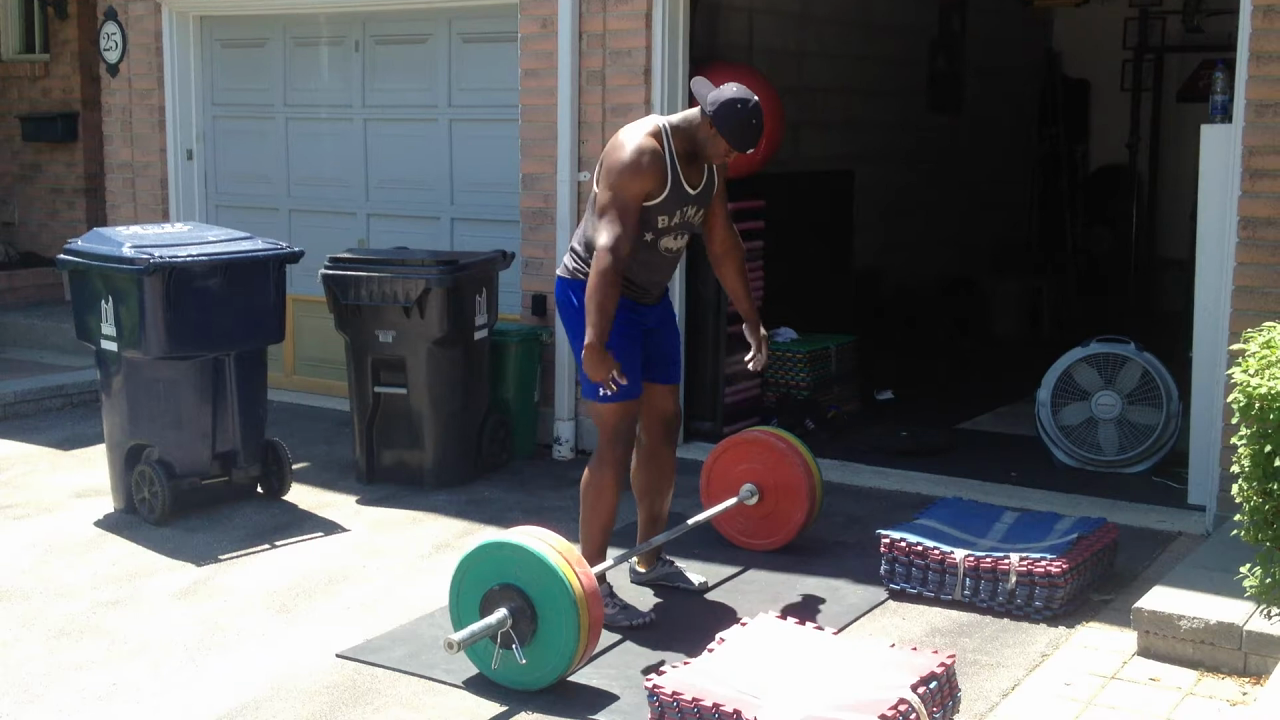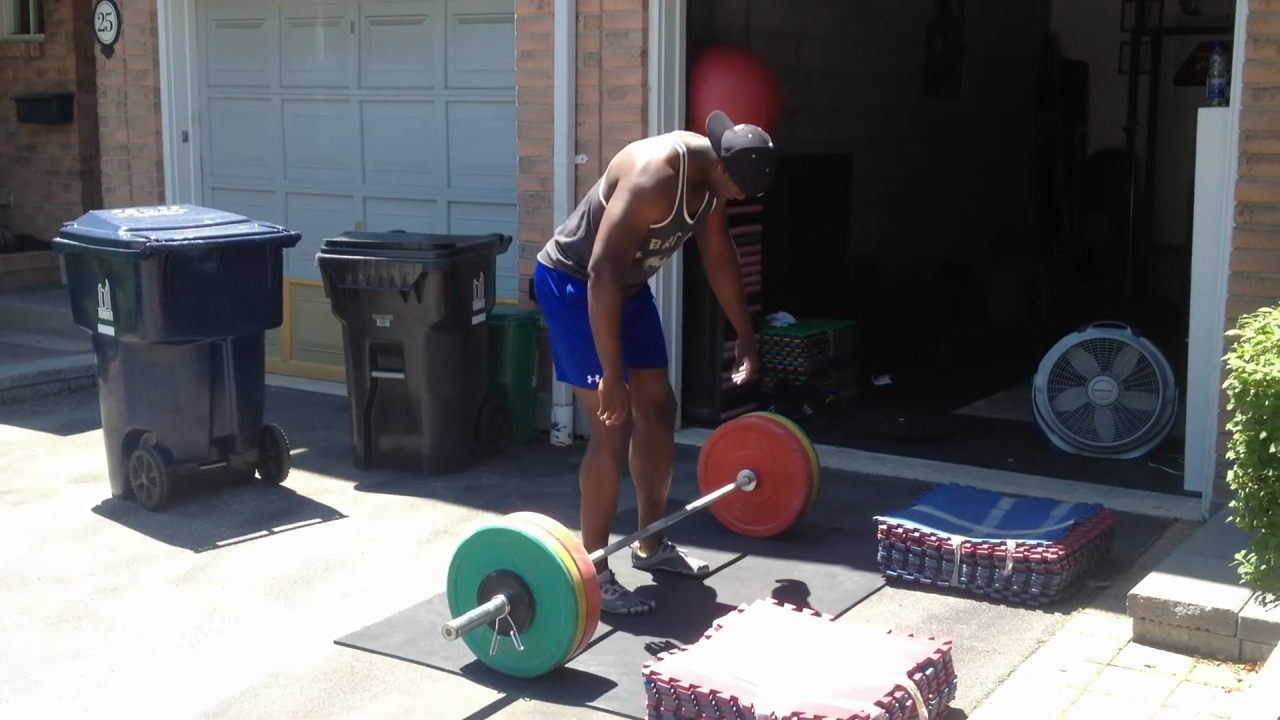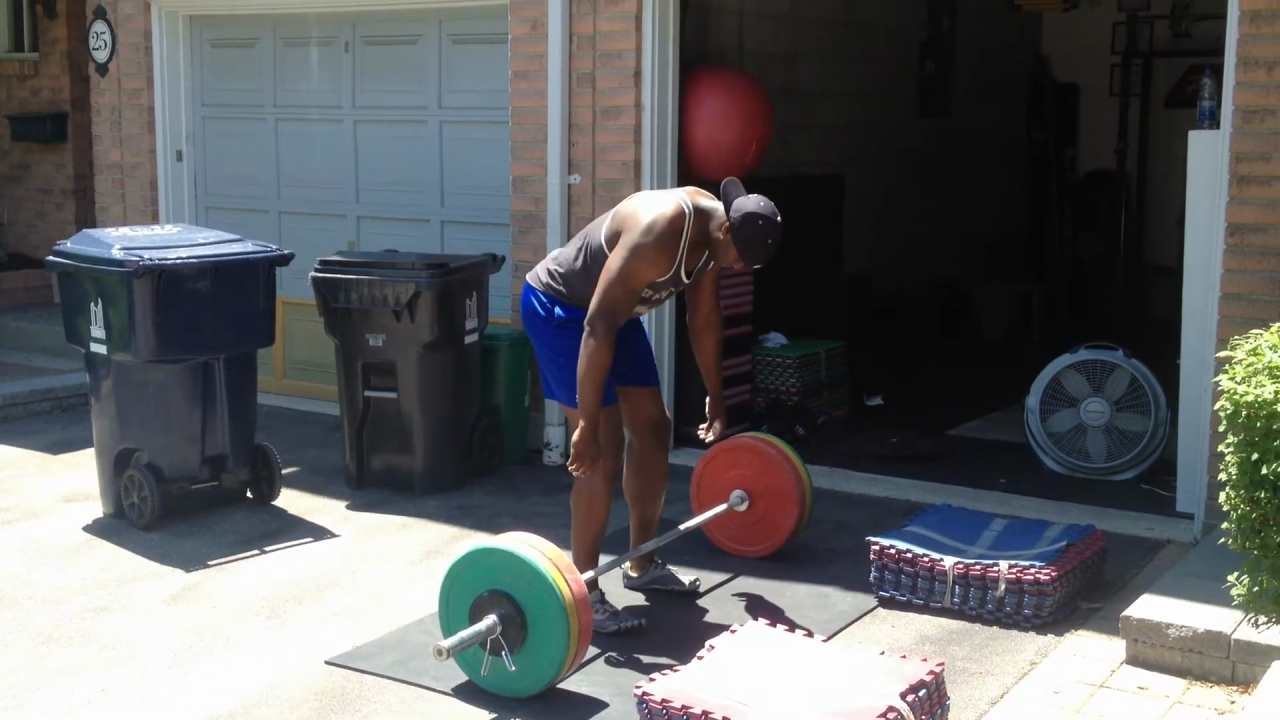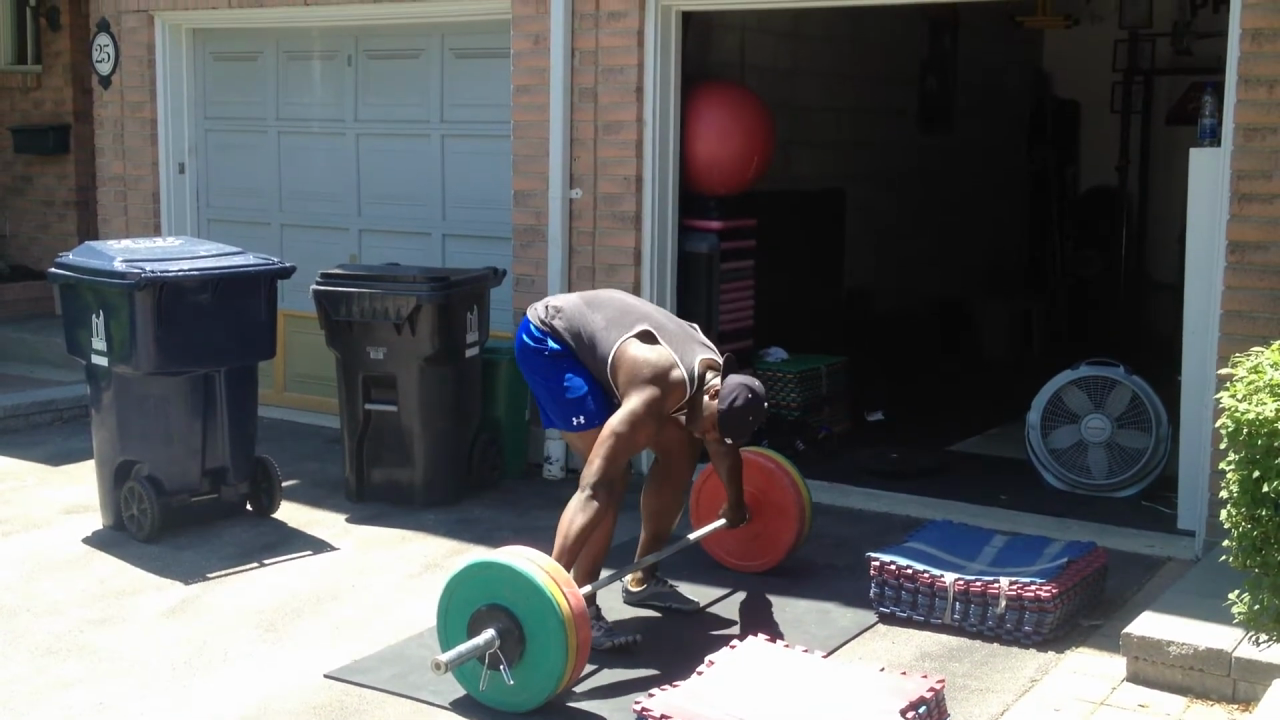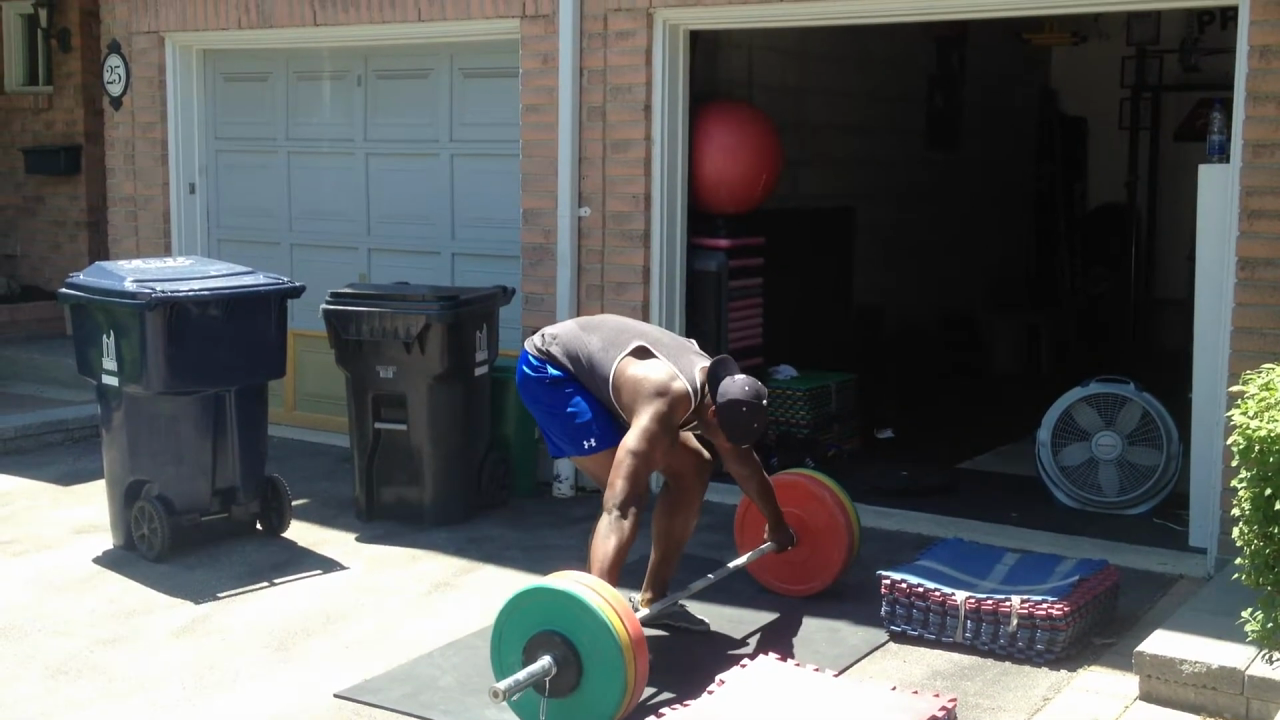
dt=1s
person 1, frame 1
left shoulder: (710, 163)
right shoulder: (638, 152)
left elbow: (722, 243)
right elbow: (607, 249)
left wrist: (751, 319)
right wrist: (594, 341)
left hip: (651, 297)
right hip: (595, 292)
left knee: (664, 426)
right knee: (618, 439)
left ankle: (649, 558)
right ankle: (591, 583)
person 1, frame 2
left shoulder: (711, 177)
right shoulder: (652, 176)
left elbow: (719, 256)
right elbow: (602, 274)
left wrist: (744, 334)
right wrist: (611, 374)
left hip: (629, 286)
right hip: (574, 284)
left knee: (659, 411)
right knee: (615, 426)
left ankle: (651, 545)
right ankle: (593, 571)
person 1, frame 3
left shoulder: (712, 233)
right shoulder: (656, 232)
left elbow: (704, 317)
right elbow: (598, 327)
left wrist: (715, 395)
right wrist: (586, 426)
left hip: (614, 310)
right hip: (559, 306)
left knee: (653, 430)
right knee: (604, 451)
left ankle: (643, 564)
right ankle: (584, 594)
person 1, frame 4
left shoulder: (718, 374)
right shoulder: (658, 392)
left elbow: (722, 449)
right elbow: (595, 488)
left wrist: (734, 505)
left hip: (590, 331)
right hip: (548, 338)
left knee: (681, 449)
right knee: (611, 472)
left ankle: (642, 580)
person 1, frame 5
left shoulder: (722, 389)
right shoulder: (664, 405)
left elbow: (746, 467)
right elbow: (620, 506)
left wrist: (776, 525)
left hip: (596, 362)
right hip: (549, 368)
left knee: (693, 468)
right knee: (629, 490)
left ankle: (652, 598)
